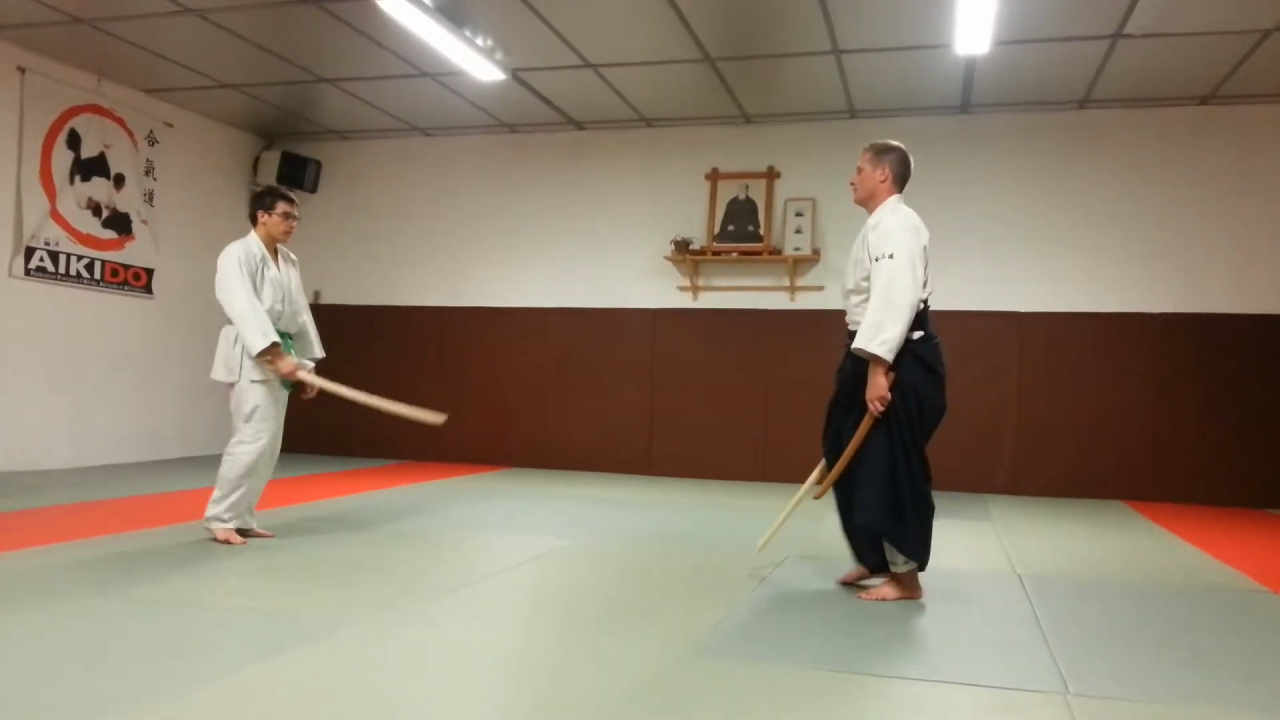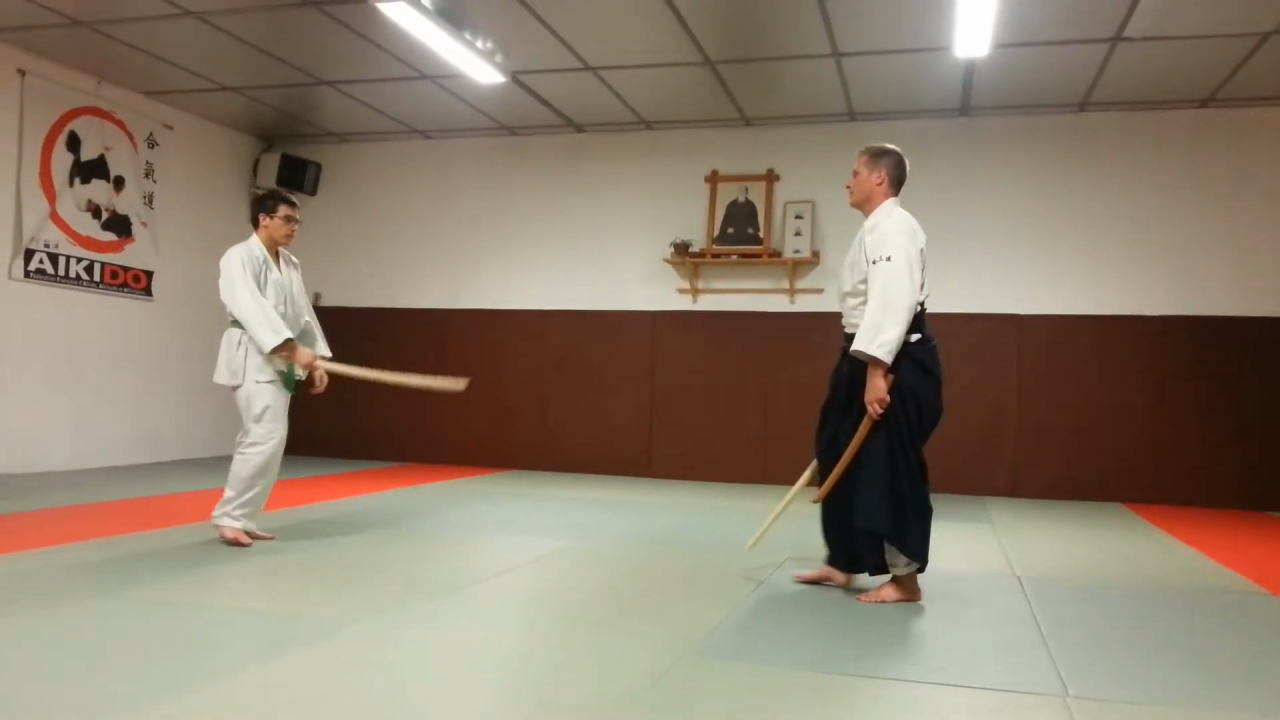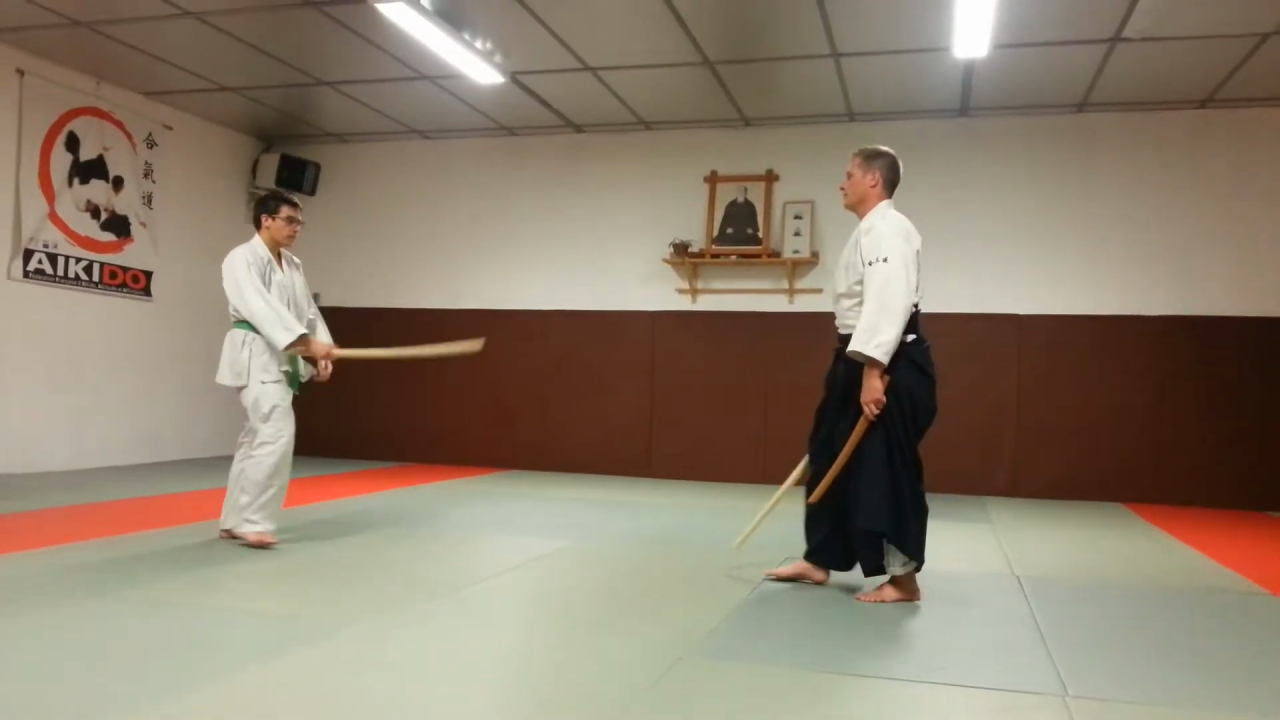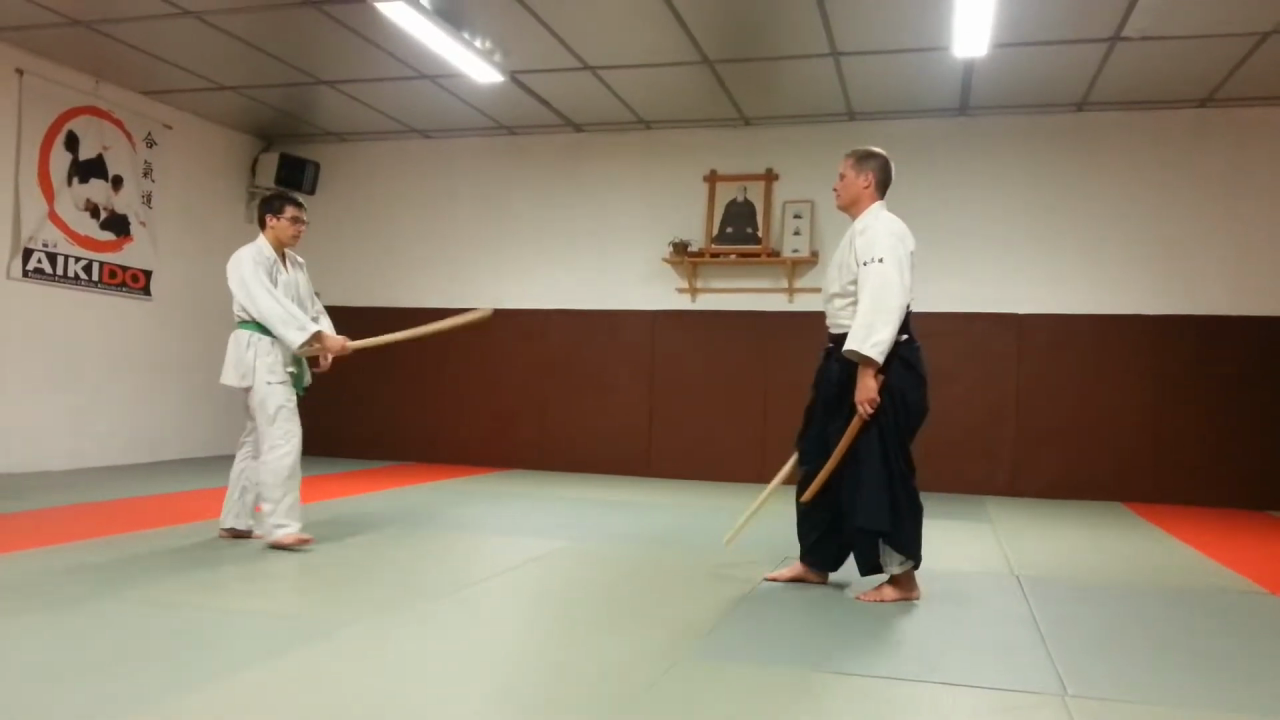
dt=0.1s
person 1, frame 1
left shoulder: (896, 223)
right shoulder: (881, 224)
left elbow: (897, 299)
left wrist: (878, 369)
left hip: (897, 361)
right hip: (876, 356)
left knee: (893, 467)
right knee: (854, 459)
left ankle: (905, 576)
right ankle: (875, 559)
person 1, frame 2
left shoulder: (893, 227)
right shoulder: (877, 229)
left elbow: (894, 302)
left wrist: (878, 371)
left hip: (895, 364)
right hip: (870, 359)
left knee: (892, 470)
right knee: (841, 459)
left ankle: (905, 578)
right ankle: (842, 562)
person 1, frame 3
left shoulder: (888, 229)
right shoulder: (868, 232)
left elbow: (889, 305)
left wrist: (874, 372)
left hip: (888, 366)
right hip: (860, 362)
left knee: (887, 470)
right knee: (832, 461)
left ankle: (904, 579)
right ankle: (820, 561)
person 1, frame 4
left shoulder: (882, 230)
right shoulder: (861, 232)
left elbow: (883, 305)
left wrist: (868, 371)
left hip: (879, 365)
right hip: (849, 362)
left knee: (880, 470)
right knee: (822, 460)
left ankle: (901, 577)
right ankle: (815, 562)
person 2, frame 1
left shoulder: (289, 261)
right shoulder: (237, 254)
left elbow: (299, 314)
right elbow: (245, 310)
left wrist: (306, 361)
right wrist: (277, 354)
left hip: (277, 357)
right hip: (249, 355)
left knee: (267, 442)
right knee: (256, 437)
left ankle: (239, 519)
right ankle: (221, 516)
person 2, frame 2
left shoulder: (290, 264)
right shoulder: (240, 257)
left elbow: (303, 314)
right elbow: (253, 310)
left wrist: (315, 358)
right wrist: (294, 349)
left hip: (281, 359)
right hip: (253, 356)
left knee: (264, 440)
right knee: (267, 436)
left ankle: (240, 519)
right ankle: (231, 515)
person 2, frame 3
left shoulder: (292, 264)
right shoulder: (242, 259)
left elbow: (307, 310)
right elbow: (261, 309)
left wrist: (320, 349)
right wrist: (307, 342)
left hip: (281, 358)
right hip: (255, 355)
left knee: (256, 440)
right knee: (276, 435)
left ankle: (234, 520)
right ankle: (251, 520)
person 2, frame 4
left shoulder: (296, 264)
right shoulder: (247, 259)
left elbow: (312, 307)
right elbow: (272, 308)
left wrist: (326, 343)
right wrist: (320, 338)
left hip: (284, 358)
right hip: (260, 356)
left knee: (257, 442)
right knee: (284, 436)
left ankle: (235, 521)
right ankle: (281, 525)
